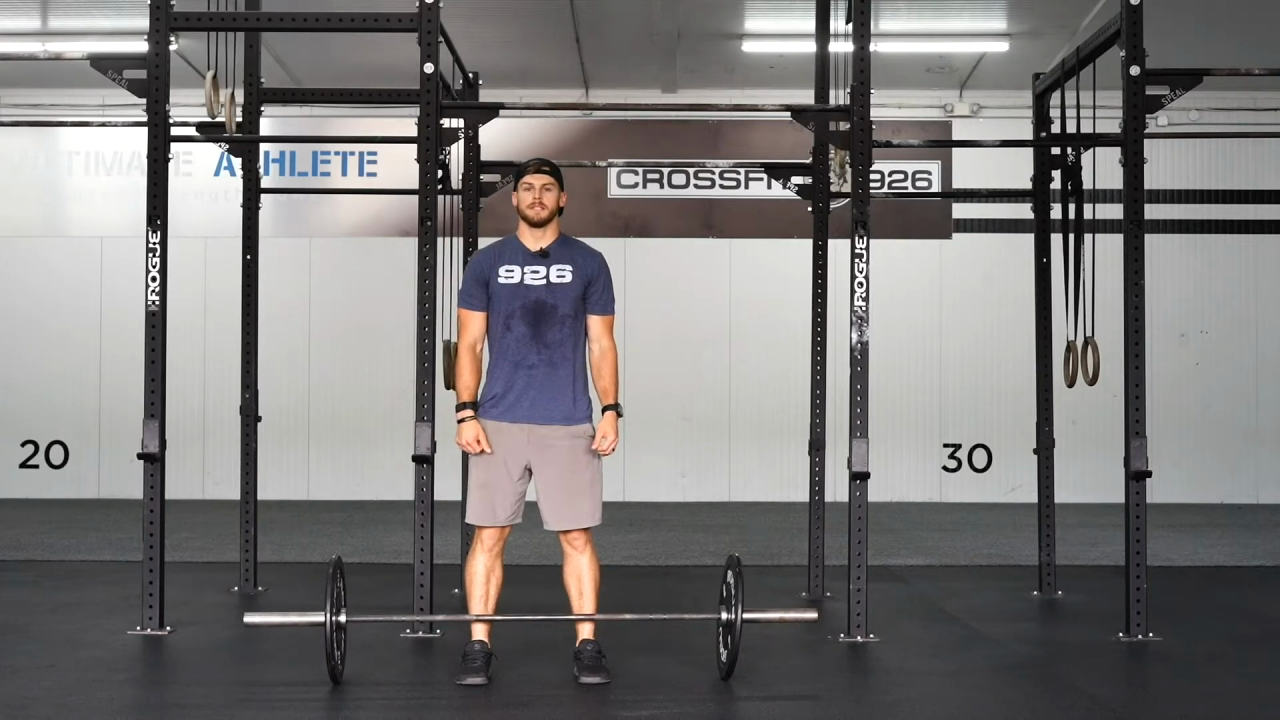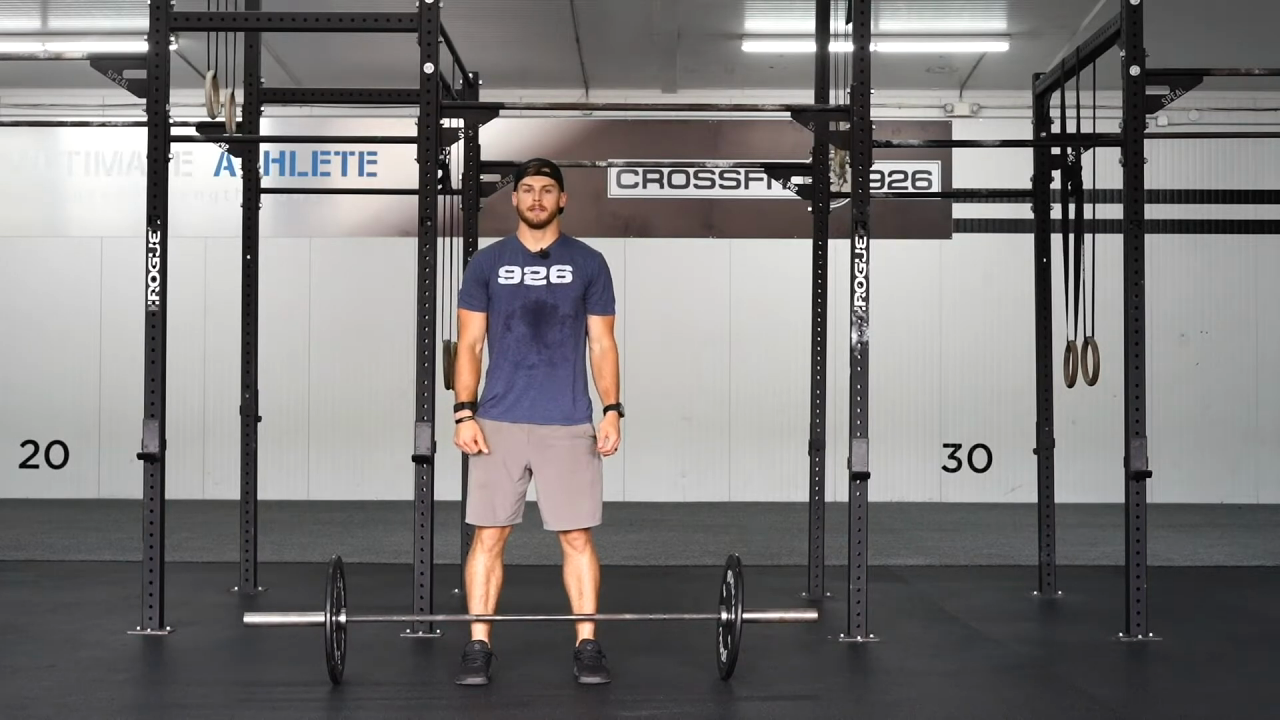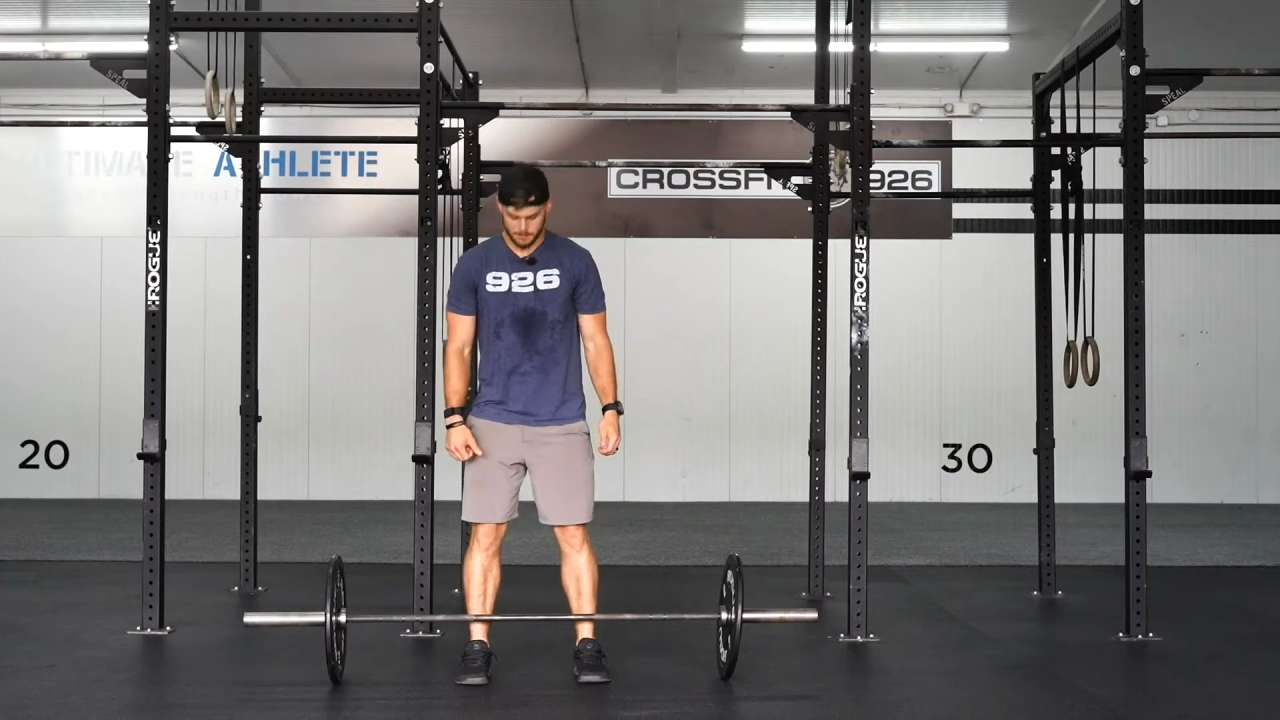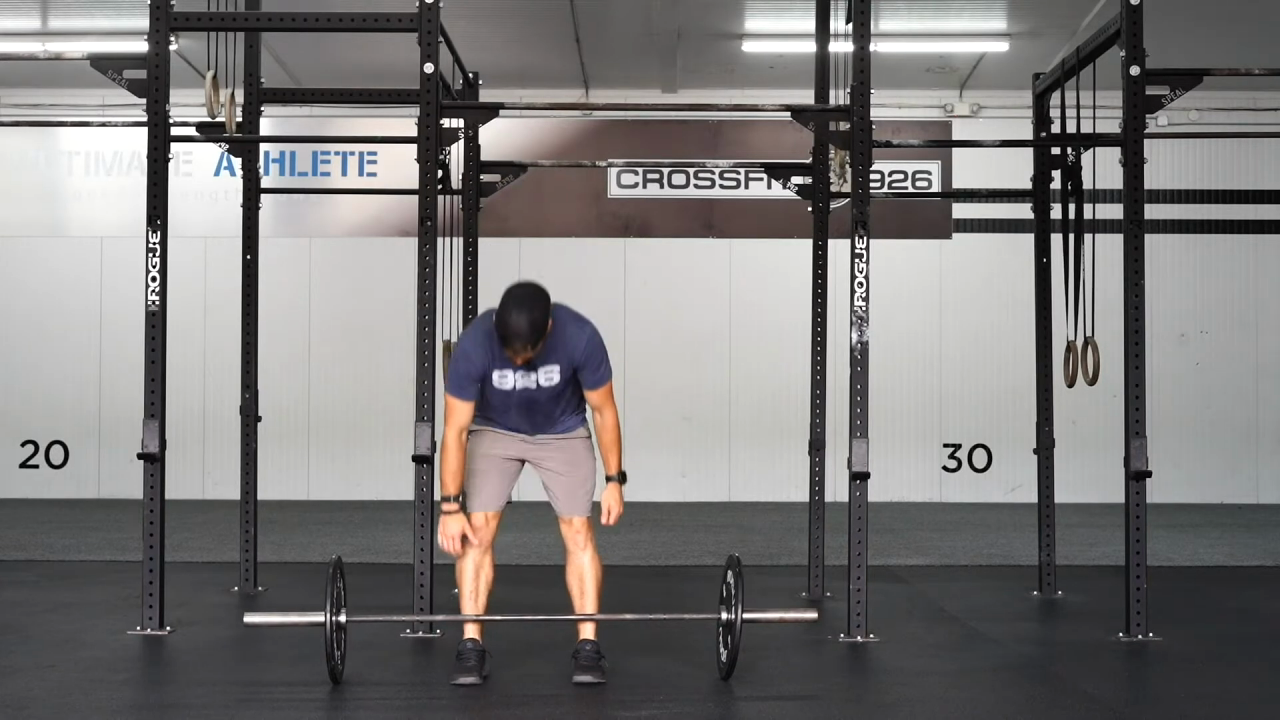
dt=0.4s
person 1, frame 1
left shoulder: (588, 262)
right shoulder: (486, 262)
left elbow: (601, 344)
right elbow: (469, 345)
left wrist: (610, 412)
right wrist: (466, 413)
left hip: (569, 425)
right hip: (499, 422)
left knee: (577, 536)
right knee: (488, 535)
left ankle: (587, 646)
right ankle: (478, 646)
person 1, frame 2
left shoulder: (589, 263)
right shoulder: (486, 262)
left elbow: (602, 345)
right elbow: (469, 345)
left wrist: (612, 412)
right wrist: (465, 413)
left hip: (569, 425)
right hip: (499, 423)
left knee: (577, 536)
right knee: (488, 535)
left ankle: (587, 646)
right ankle: (478, 646)
person 1, frame 3
left shoulder: (576, 261)
right shoulder: (474, 264)
left elbow: (596, 341)
right elbow: (458, 347)
left wrist: (611, 409)
right wrist: (455, 418)
left hip: (563, 425)
right hip: (491, 423)
left knee: (574, 535)
right knee: (485, 535)
left ankle: (587, 644)
right ankle: (477, 646)
person 1, frame 4
left shoulder: (581, 337)
right shoulder: (473, 344)
left elbow: (603, 409)
right elbow: (455, 429)
left wrist: (614, 480)
right wrist: (450, 506)
left hip: (563, 435)
right hip: (493, 432)
left knee: (578, 531)
right knee: (477, 534)
left ankle: (588, 646)
right ankle: (472, 645)
